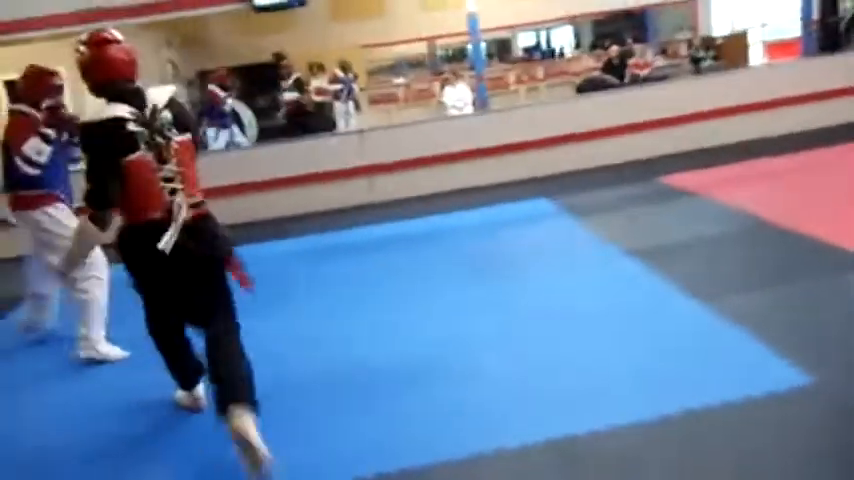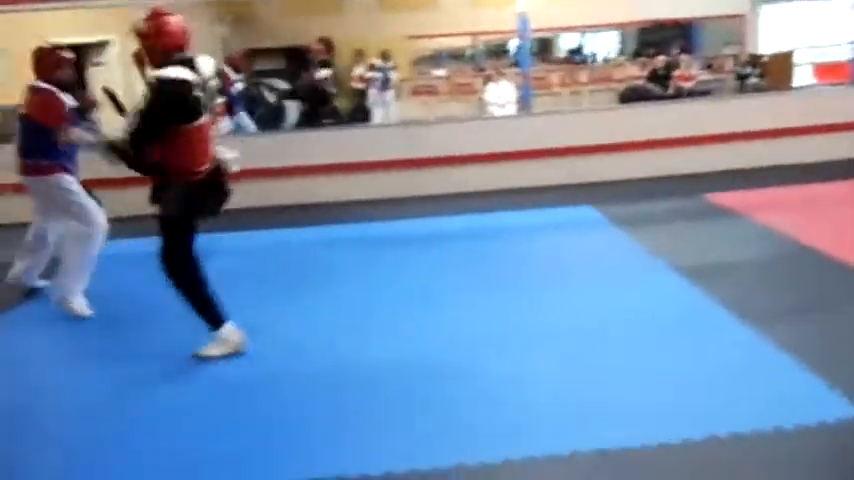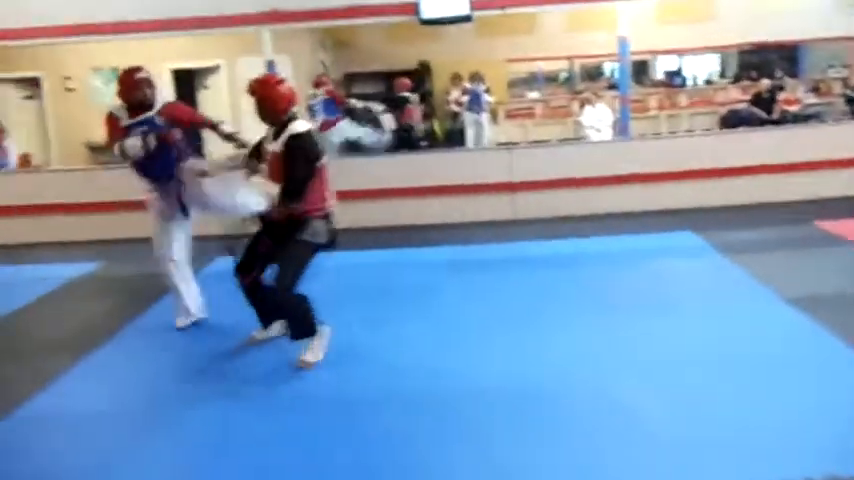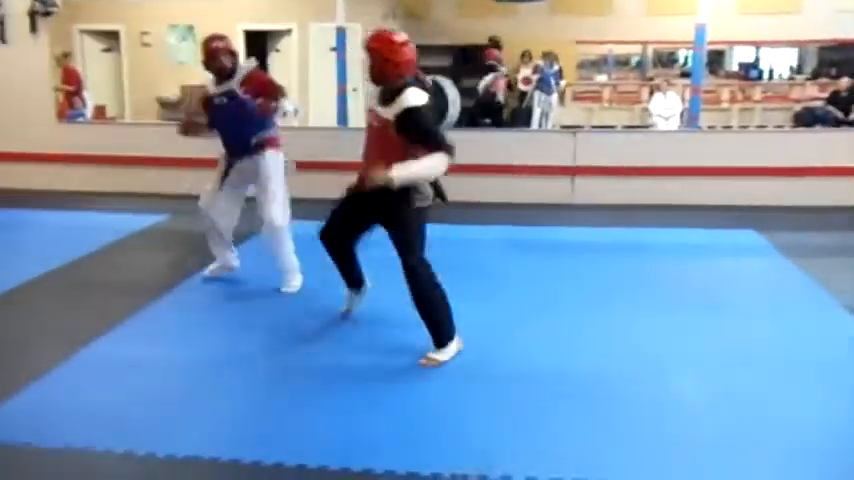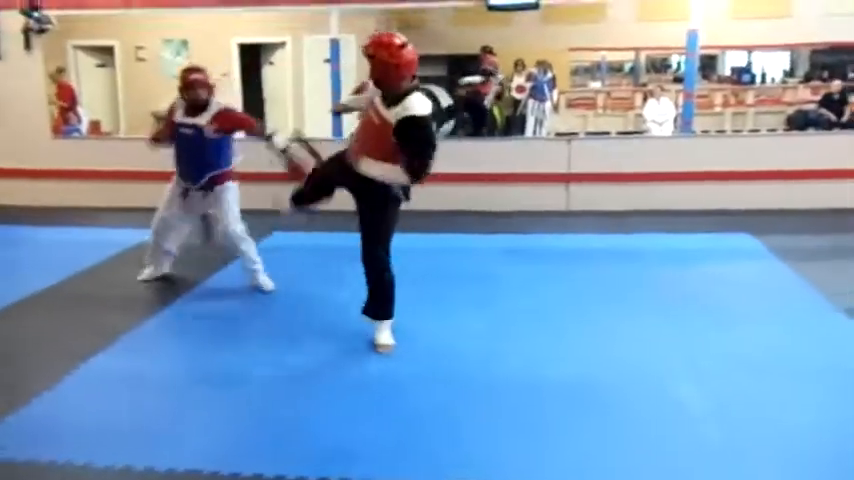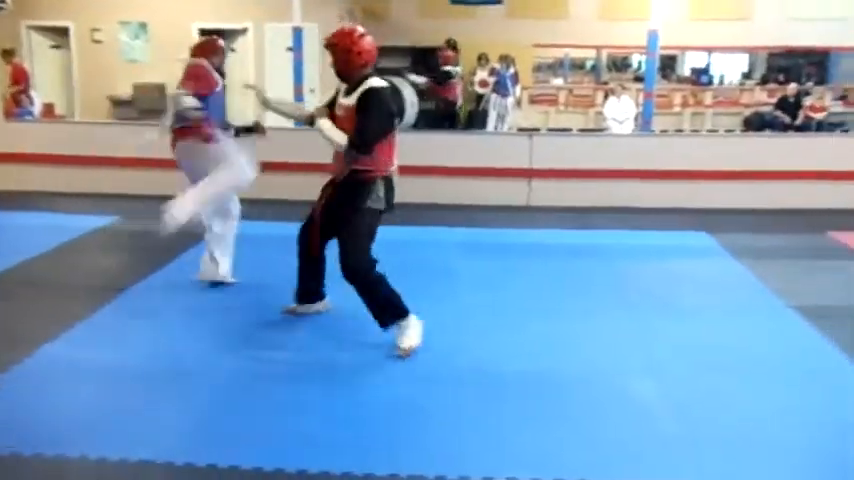
dt=0.4s
person 1, frame 1
left shoulder: (101, 130)
right shoulder: (170, 104)
left elbow: (100, 209)
left wrist: (72, 260)
left hip: (146, 242)
right hip: (197, 231)
left knee: (162, 318)
right knee: (221, 324)
left ankle: (191, 389)
right ankle: (240, 412)
person 1, frame 2
left shoulder: (169, 86)
right shoulder: (204, 67)
left elbow: (137, 143)
left hip: (182, 186)
right hip: (205, 175)
left knee: (178, 259)
left ankle: (226, 333)
person 1, frame 3
left shoulder: (299, 138)
right shoulder: (277, 132)
left elbow: (291, 196)
right elbow: (255, 156)
left hip: (307, 225)
right hip: (283, 220)
left knee: (281, 289)
right knee: (246, 272)
left ankle: (314, 333)
right ankle: (273, 324)
person 1, frame 4
left shoulder: (414, 109)
right shoulder: (387, 92)
left elbow: (444, 157)
left wrist: (395, 174)
left hip: (405, 195)
right hip: (374, 186)
left knee: (414, 266)
right knee: (333, 236)
left ankle: (447, 340)
right ankle: (357, 286)
person 1, frame 5
left shoulder: (416, 116)
right shoulder: (384, 88)
left elbow: (415, 174)
left wrist: (365, 166)
right wrist: (348, 104)
left hip: (381, 187)
right hip: (350, 163)
left knee: (375, 255)
right knee: (319, 178)
left ankle: (382, 324)
right ankle: (297, 198)
person 1, frame 6
left shoulder: (377, 96)
right shoulder: (349, 90)
left elbow: (356, 148)
right elbow: (319, 115)
left wrist: (322, 123)
right wrist: (270, 103)
left hip: (368, 190)
right hip: (344, 184)
left knee: (355, 263)
right knee: (310, 238)
left ankle: (405, 322)
right ankle: (312, 299)
person 2, frame 1
left shoulder: (43, 120)
left elbow: (72, 157)
right elbow: (28, 164)
left wrist: (70, 132)
right wrist: (48, 130)
left hip: (46, 205)
right hip: (42, 208)
left knee: (46, 264)
right knee: (91, 265)
left ankle: (35, 320)
right ankle: (92, 343)
person 2, frame 2
left shoulder: (50, 94)
right shoulder: (46, 99)
left elbow: (67, 125)
right elbow: (67, 136)
left wrist: (82, 108)
left hip: (42, 173)
right hip: (49, 175)
left knee: (48, 224)
right knee: (93, 224)
left ankle: (23, 275)
right ankle: (69, 293)
person 2, frame 3
left shoulder: (168, 109)
right shoulder: (116, 118)
left elbow: (205, 121)
right elbow: (122, 150)
left wrist: (228, 135)
right wrist: (156, 139)
left hip: (186, 175)
right hip: (163, 190)
right knee: (168, 249)
right ankle: (190, 308)
person 2, frame 4
left shoulder: (253, 77)
right shoulder: (212, 89)
left elbow: (286, 99)
right elbow: (211, 123)
left wrist: (272, 107)
right wrist: (196, 125)
left hip: (264, 154)
right hip: (236, 159)
left knee: (272, 215)
right knee: (211, 206)
left ankle: (292, 273)
right ankle: (226, 260)
person 2, frame 5
left shoulder: (223, 115)
right shoulder: (175, 111)
left elbow: (257, 127)
right elbow: (163, 136)
right wrist: (160, 135)
left hip: (218, 185)
right hip: (185, 184)
left knee: (232, 229)
right knee: (162, 226)
left ankle: (258, 275)
right ankle: (158, 266)
person 2, frame 6
left shoulder: (211, 81)
right shoulder: (199, 69)
left elbow: (219, 125)
right elbow: (183, 97)
left wrist: (247, 130)
right wrist: (199, 123)
right hip: (193, 142)
left knee: (227, 211)
right knee: (243, 171)
left ankle: (216, 270)
right ankle: (183, 208)
